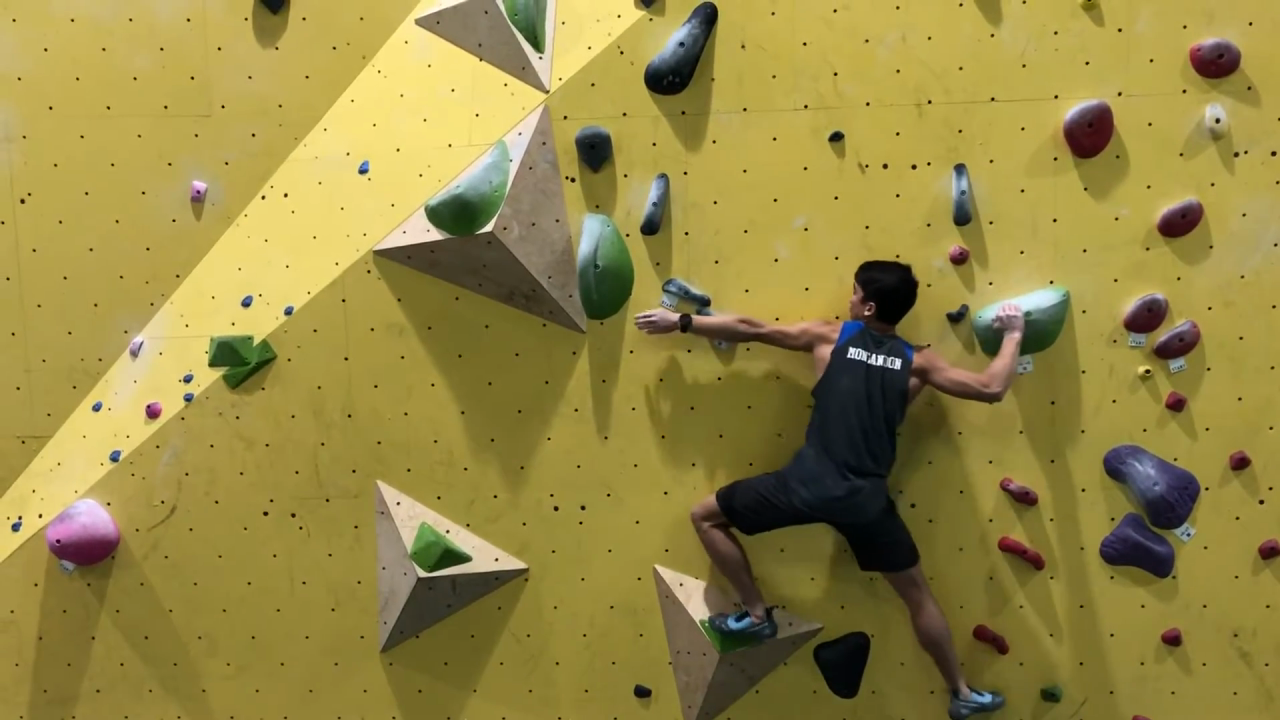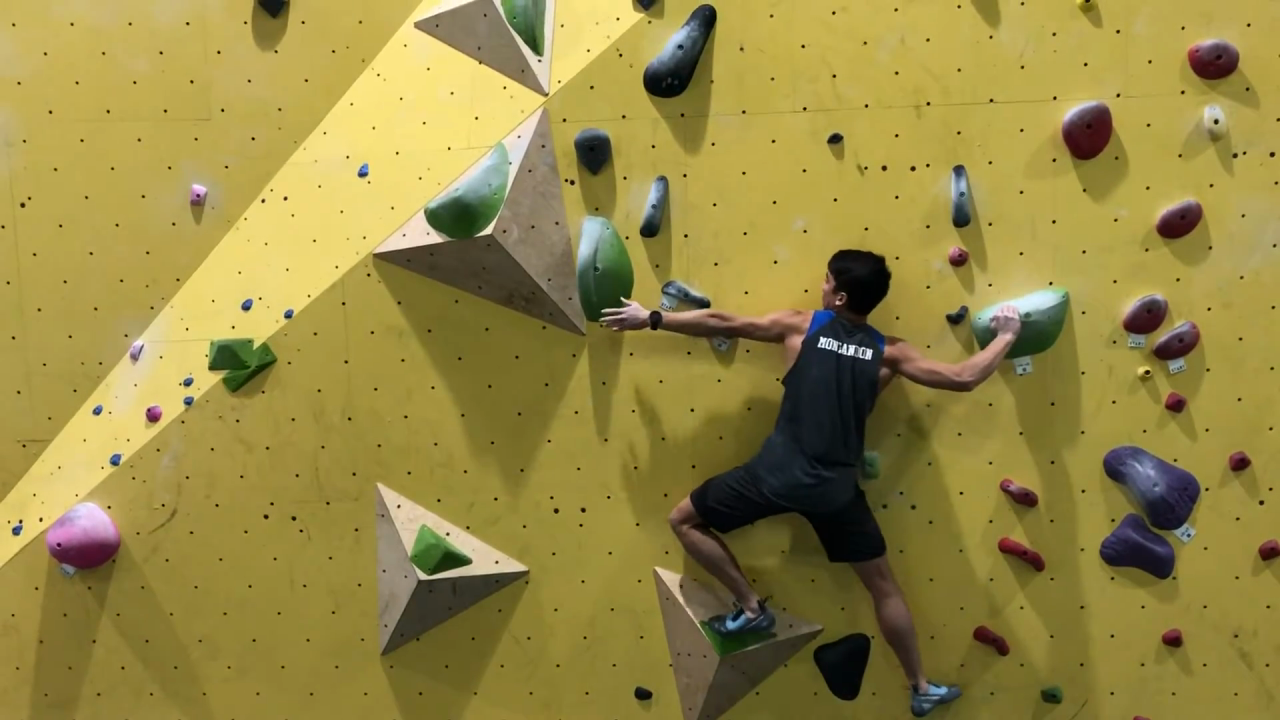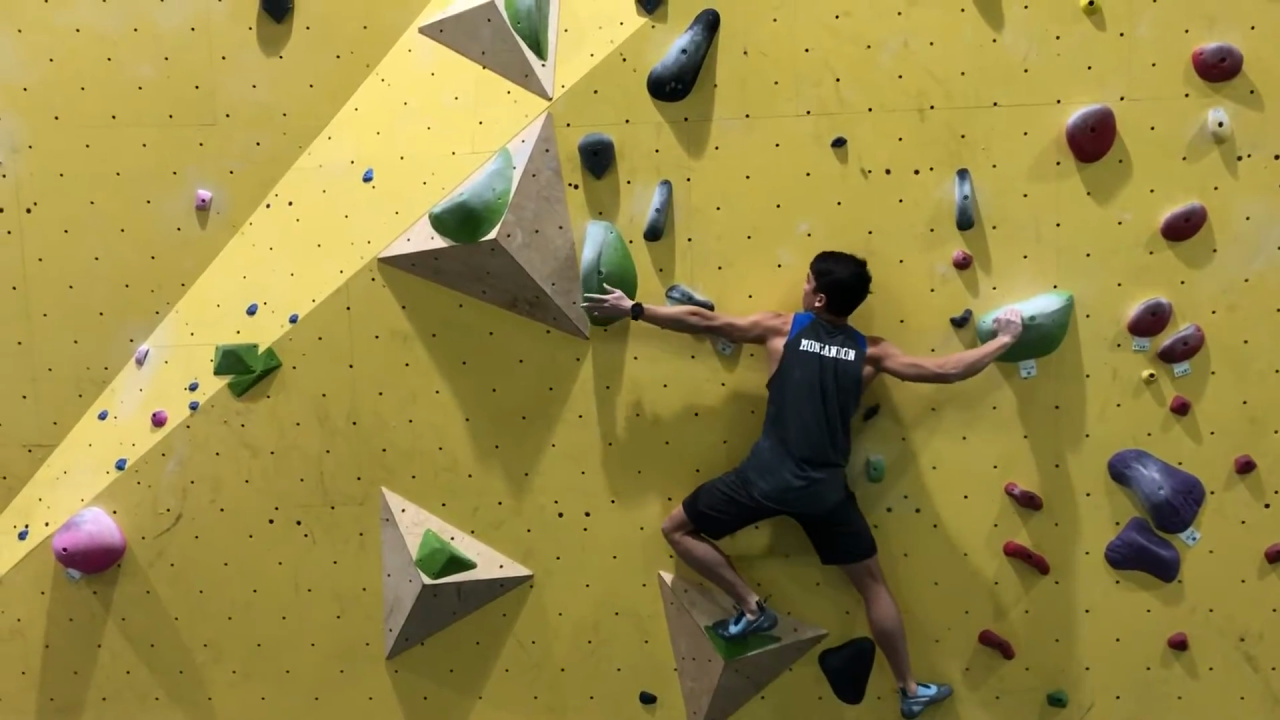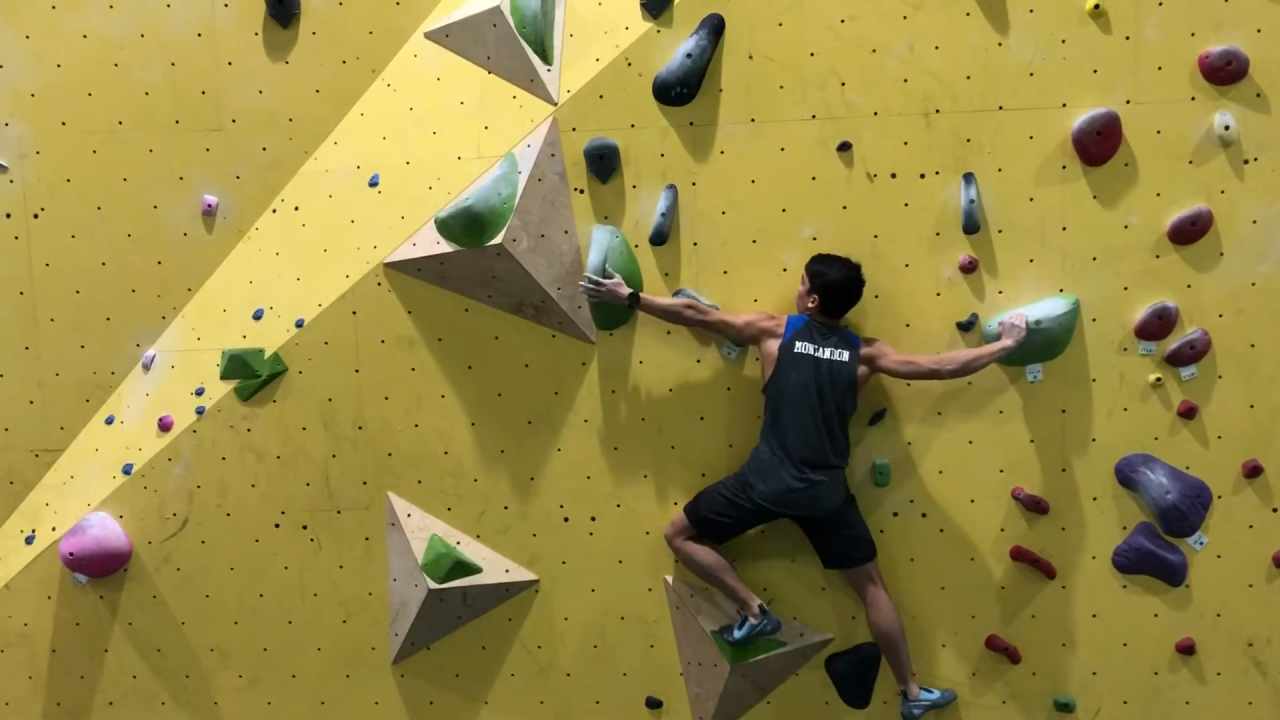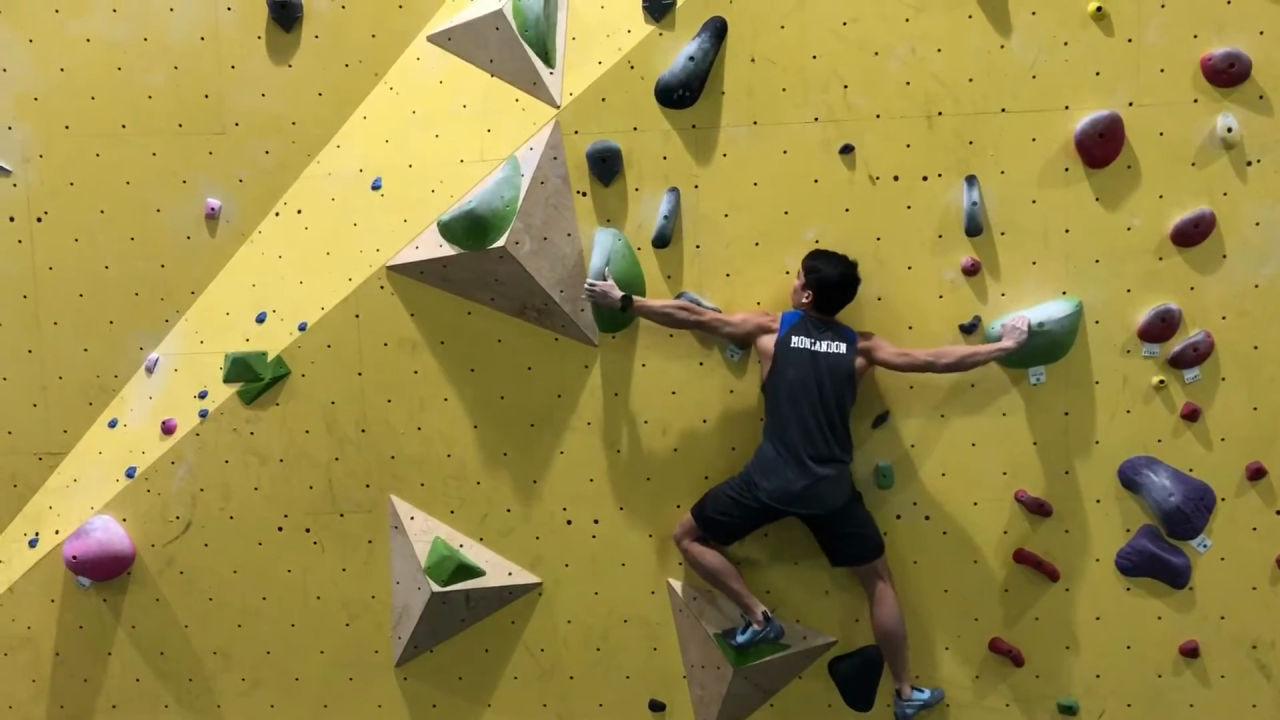
dt=0.4s
person 1, frame 1
left shoulder: (828, 336)
right shoulder: (917, 362)
left elbow: (749, 329)
right elbow: (990, 389)
left wrist: (680, 322)
right wrist: (1012, 336)
left hip: (807, 484)
right hip: (865, 499)
left knee: (705, 516)
right knee: (919, 595)
left ankle: (756, 614)
person 1, frame 2
left shoulder: (801, 326)
right shoulder: (888, 352)
left elbow: (719, 322)
right elbow: (963, 378)
left wrist: (649, 318)
right wrist: (1005, 337)
left hip: (776, 473)
right hip: (835, 488)
left knee: (683, 520)
right knee: (884, 587)
left ankle: (751, 608)
person 1, frame 3
left shoulder: (781, 328)
right shoulder: (870, 351)
left elbow: (700, 320)
right elbow: (945, 371)
left wrist: (632, 310)
right wrist: (1002, 340)
left hip: (765, 477)
right hip: (825, 489)
left knee: (677, 529)
right knee: (874, 587)
left ankle: (751, 608)
person 1, frame 4
left shoulder: (775, 331)
right shoulder: (864, 352)
left elbow: (695, 313)
right elbow: (939, 367)
left wrist: (628, 297)
right wrist: (1004, 344)
left hip: (765, 481)
right hip: (825, 492)
left knee: (679, 535)
right knee: (873, 589)
left ankle: (754, 612)
person 1, frame 5
left shoulder: (770, 328)
right shoulder: (861, 345)
left elbow: (690, 315)
right elbow: (936, 360)
left wrist: (623, 301)
right wrist: (1004, 345)
left hip: (769, 480)
right hip: (831, 489)
left knee: (687, 536)
right knee: (880, 583)
left ankle: (758, 618)
